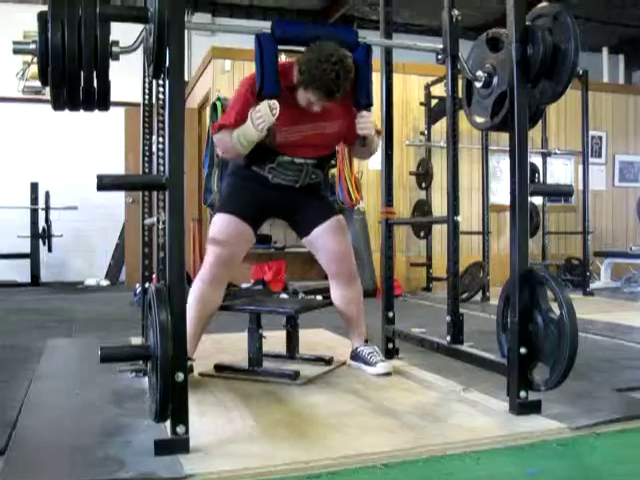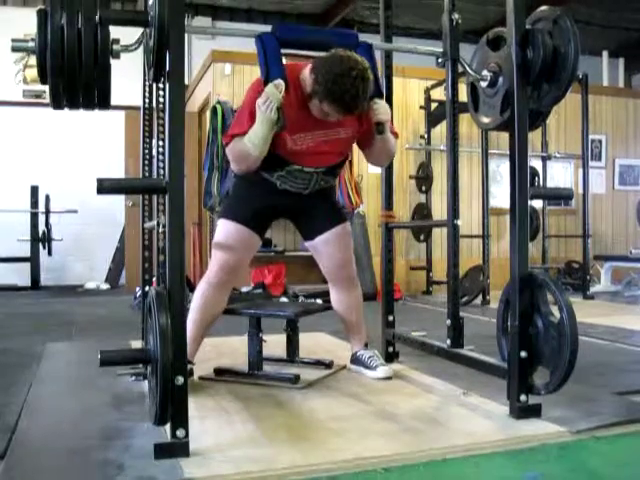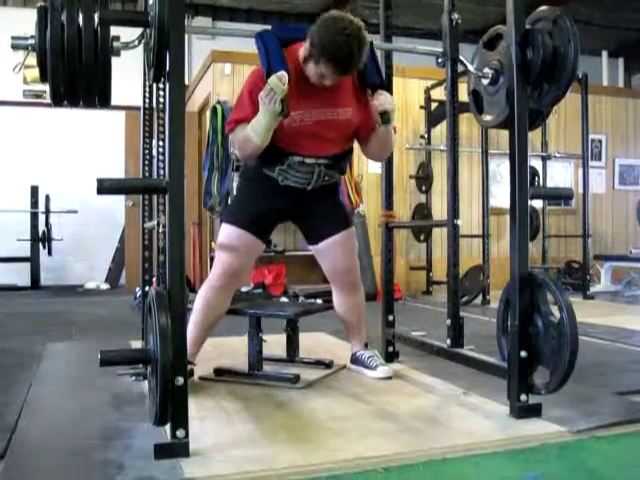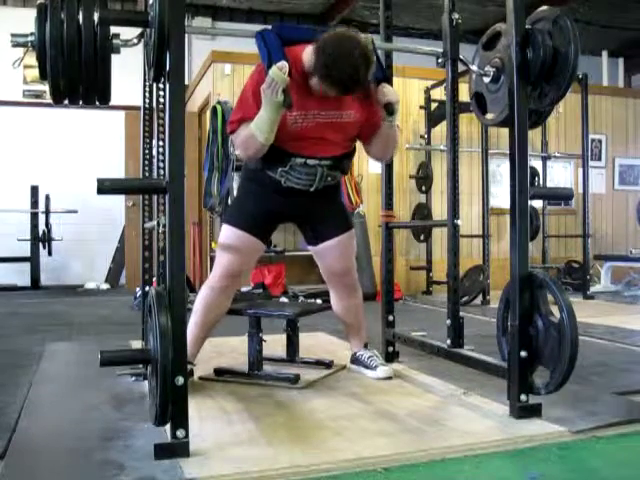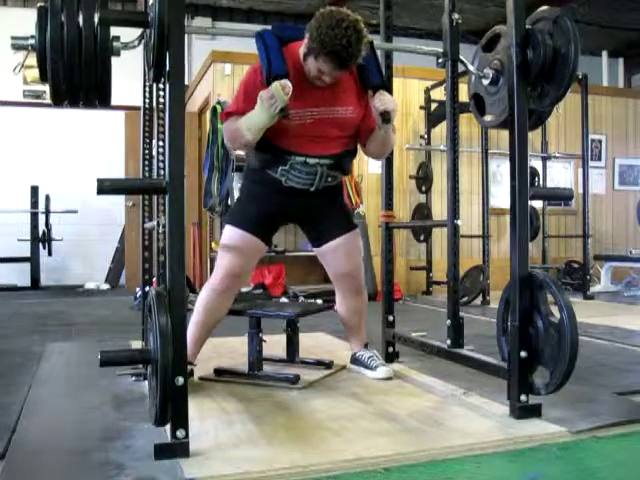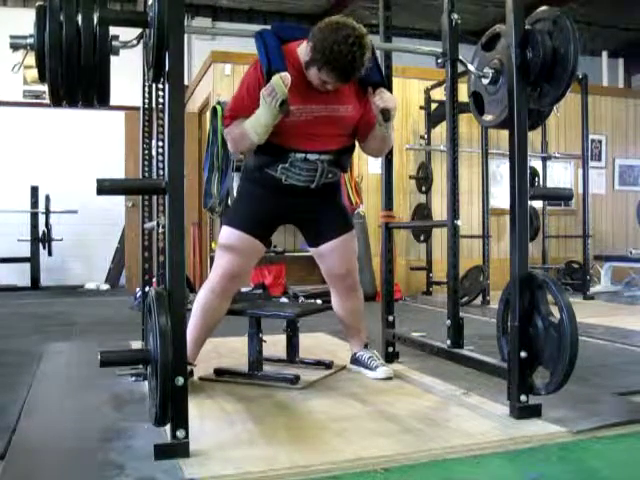
dt=0.4s
person 1, frame 1
left shoulder: (345, 96)
right shoulder: (261, 85)
left elbow: (361, 152)
right elbow: (223, 148)
left wrist: (368, 137)
right wrist: (252, 130)
left hip: (307, 187)
right hip: (252, 181)
left knee: (344, 265)
right knee: (216, 263)
left ankle: (360, 346)
right ankle: (183, 355)
person 1, frame 2
left shoulder: (357, 99)
right shoulder: (271, 89)
left elbow: (381, 159)
right elbow: (239, 162)
left wrist: (383, 130)
right wrist: (265, 123)
left hip: (316, 191)
right hip: (260, 185)
left knee: (344, 272)
right knee: (221, 270)
left ankle: (360, 352)
right ankle: (184, 359)
person 1, frame 3
left shoulder: (356, 84)
right shoulder: (270, 73)
left elbow: (377, 152)
right elbow: (242, 147)
left wrist: (385, 122)
right wrist: (269, 114)
left hip: (321, 190)
right hip: (264, 184)
left knee: (347, 275)
right knee: (225, 273)
left ankle: (360, 351)
right ankle: (185, 358)
person 1, frame 4
left shoulder: (360, 87)
right shoulder: (274, 72)
left elbow: (381, 152)
right elbow: (244, 149)
left wrist: (388, 117)
right wrist: (271, 107)
left hip: (322, 192)
right hip: (265, 186)
left knee: (345, 277)
right knee: (225, 274)
left ankle: (360, 351)
right ankle: (184, 361)
person 1, frame 5
left shoulder: (360, 81)
left elbow: (376, 150)
right elbow: (231, 138)
left wrist: (384, 123)
right wrist: (263, 114)
left hip: (325, 193)
right hip: (267, 187)
left knee: (352, 278)
right knee: (226, 276)
left ankle: (360, 351)
right ankle: (183, 361)
person 1, frame 6
left shoulder: (358, 82)
left elbow: (374, 148)
right elbow: (235, 142)
left wrist: (384, 121)
right wrist: (267, 113)
left hip: (322, 192)
right hip: (265, 186)
left knee: (346, 277)
right knee: (224, 276)
left ankle: (360, 351)
right ankle: (183, 362)
